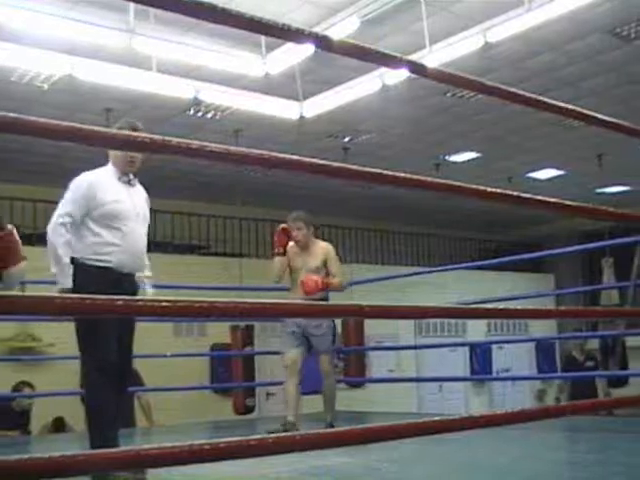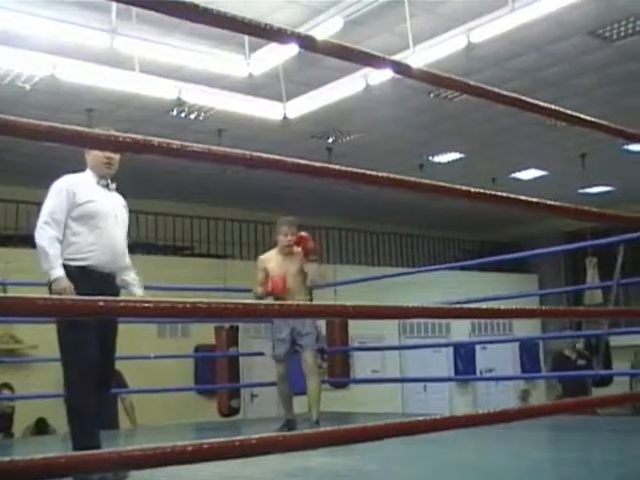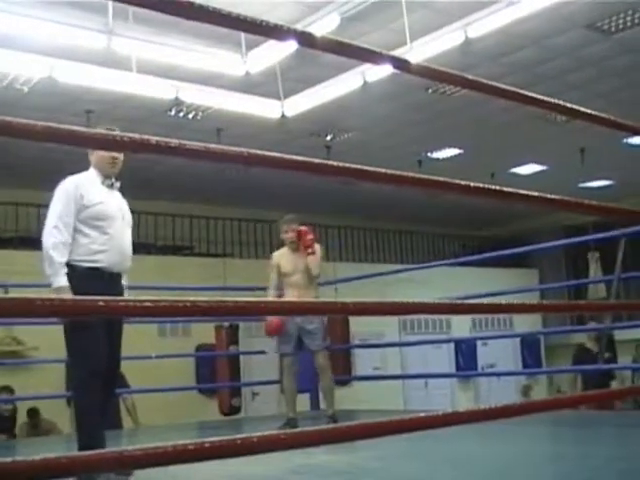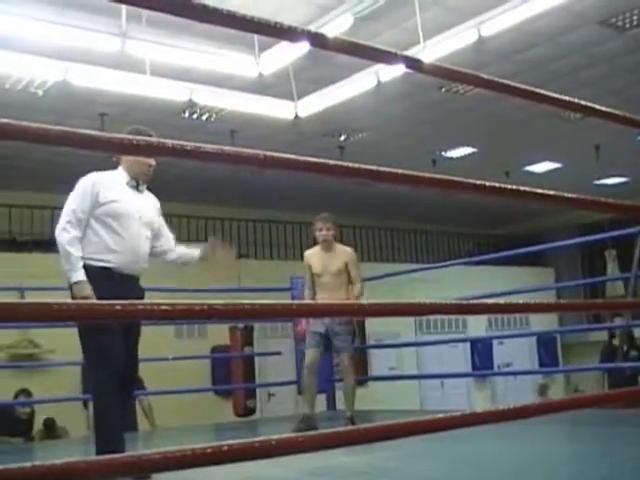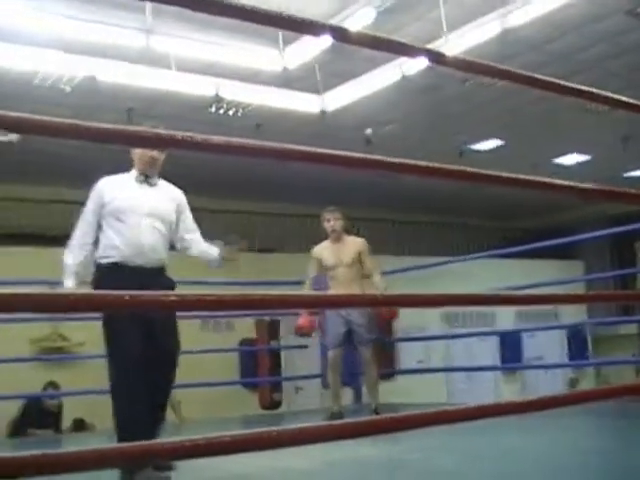
dt=0.5s
person 1, frame 1
left shoulder: (141, 193)
right shoulder: (90, 182)
right elbow: (58, 229)
left wrist: (146, 285)
right wrist: (66, 282)
left hip: (125, 285)
right hip: (94, 282)
left knee: (121, 368)
right knee: (101, 367)
left ankle: (109, 447)
person 1, frame 2
left shoulder: (119, 200)
right shoulder: (69, 185)
right elbow: (46, 231)
left wrist: (137, 289)
right wrist: (57, 276)
left hip: (108, 287)
right hip: (77, 283)
left knee: (103, 369)
right knee: (82, 368)
left ankle: (92, 445)
right ankle: (86, 452)
person 1, frame 3
left shoulder: (119, 199)
right shoulder: (75, 186)
right elbow: (54, 236)
left wrist: (122, 293)
right wrist: (60, 283)
left hip: (111, 287)
right hip: (84, 283)
left knee: (109, 369)
right knee: (89, 368)
left ankle: (96, 446)
right ankle: (91, 452)
person 1, frame 4
left shoulder: (150, 203)
right shoulder: (95, 183)
left elbow: (165, 248)
right elbow: (67, 230)
left wrist: (200, 253)
right wrist: (78, 278)
left hip: (129, 289)
right hip: (95, 284)
left knee: (127, 371)
right knee: (107, 370)
left ankle: (112, 450)
right ankle: (110, 457)
person 1, frame 5
left shoulder: (173, 196)
right shoulder: (106, 187)
left elbow: (189, 241)
right elbow: (83, 237)
left wrist: (217, 253)
right wrist: (69, 281)
left hip: (156, 281)
right hip: (114, 280)
left knee: (164, 360)
right knee: (127, 364)
left ankle: (144, 442)
person 2, frame 1
left shoulder: (326, 250)
right shoulder: (288, 248)
left elbow: (340, 282)
right elbow: (277, 277)
left wrist: (324, 284)
right wrist: (280, 247)
left knee: (326, 368)
right knee: (291, 366)
left ankle: (330, 421)
right ankle: (291, 423)
person 2, frame 2
left shoulder: (304, 253)
right shoulder: (265, 260)
left elbow: (312, 282)
right elbow: (257, 292)
left wrist: (309, 255)
right wrist: (267, 290)
left hip: (304, 315)
right hip: (281, 318)
left knee: (310, 366)
right knee: (281, 372)
left ankle: (315, 420)
right ankle: (289, 418)
person 2, frame 3
left shoulder: (314, 248)
right shoulder: (277, 257)
left elbow: (315, 273)
right elbow: (273, 288)
left wrist: (309, 246)
left hip: (312, 312)
right hip: (288, 315)
left knee: (322, 363)
right knee: (288, 366)
left ankle: (331, 414)
right ankle: (291, 417)
person 2, frame 4
left shoulder: (347, 254)
right shoulder: (309, 256)
left elbow: (358, 284)
left wrist: (352, 303)
left hip: (342, 314)
left knee: (346, 365)
right knee: (310, 364)
left ankle: (350, 417)
right ankle: (309, 416)
person 2, frame 5
left shoulder: (359, 244)
right shoulder: (318, 251)
left elbow: (373, 273)
right elbow: (310, 281)
left wrist: (382, 295)
left hip: (359, 305)
right hip: (334, 308)
left knee: (367, 357)
right knee: (333, 360)
left ankle: (375, 407)
right ankle: (336, 411)
